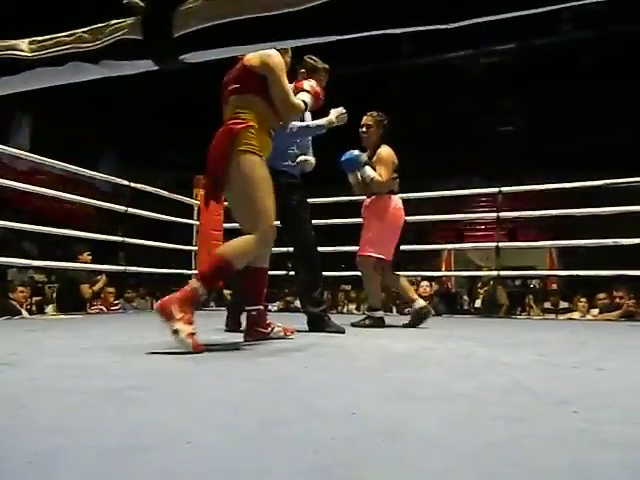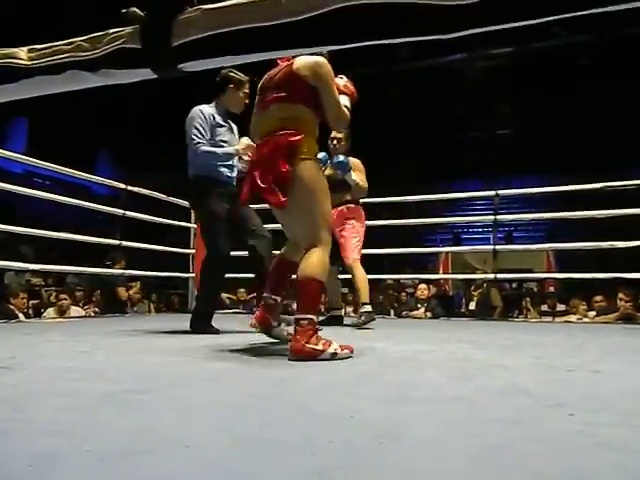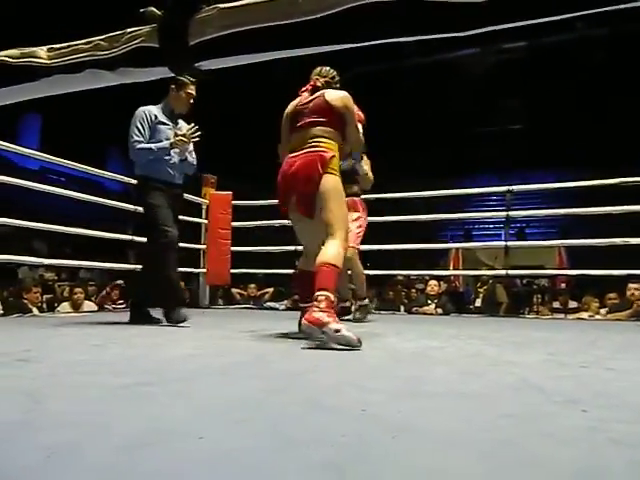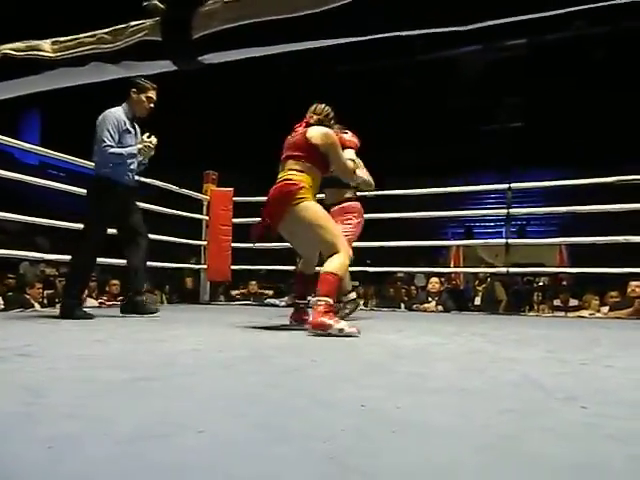
dt=0.5s
person 1, frame 1
left shoulder: (239, 71)
right shoulder: (269, 56)
right elbow: (290, 109)
right wrist: (308, 95)
left hip: (233, 147)
right hip: (245, 146)
left knee: (265, 239)
right knee: (260, 235)
left ankle: (257, 322)
right ankle: (181, 301)
person 1, frame 2
left shoulder: (269, 78)
right shoulder: (316, 63)
left elbow: (257, 132)
right elbow: (339, 123)
right wrist: (345, 96)
left hip: (265, 160)
right hip: (295, 156)
left knee: (299, 239)
right knee: (317, 241)
left ankle: (268, 312)
right ankle: (304, 335)
person 1, frame 3
left shoulder: (293, 106)
right shoulder: (341, 97)
left elbow: (283, 153)
right elbow: (356, 148)
right wrist: (356, 123)
left hip: (291, 172)
right hip: (319, 168)
left knee: (310, 248)
right knee: (335, 239)
left ankle: (309, 311)
right ankle: (322, 310)
person 1, frame 4
left shoulder: (293, 137)
right shoulder: (325, 134)
right elbow: (348, 175)
right wrist: (349, 148)
left hip: (279, 200)
right hip: (296, 198)
left knee: (310, 255)
right knee: (341, 251)
left ankle: (300, 307)
right ankle: (323, 314)
person 2, frame 1
left shoulder: (306, 115)
right elbow: (283, 131)
left wrist: (309, 160)
right wrist: (325, 123)
left hip: (292, 183)
right hip: (267, 178)
left knee: (306, 244)
left ankle: (317, 314)
right ankle: (236, 311)
person 2, frame 2
left shoulder: (231, 125)
right shoulder: (202, 113)
right elbow: (198, 152)
left wrist: (244, 159)
right wrist: (235, 151)
left hip: (231, 191)
right hip: (209, 190)
left knee: (261, 240)
right knee: (219, 252)
right ankle: (201, 318)
person 2, frame 3
left shoulder: (184, 127)
right shoulder: (147, 114)
left elbow: (190, 169)
right elbow: (136, 150)
left wrist: (184, 151)
right wrist: (168, 145)
left hip: (174, 191)
right hip: (152, 187)
left knee: (157, 248)
right knee: (168, 238)
left ankle: (140, 307)
right ankle: (172, 303)
person 2, frame 4
left shoulder: (135, 127)
right shoulder: (113, 116)
right elbow: (105, 153)
left wrist: (145, 155)
right wrist: (137, 150)
left hip: (126, 192)
right hip: (107, 189)
left knee: (138, 240)
right knee: (91, 243)
left ankle: (134, 298)
right ankle: (71, 303)
person 3, frame 1
left shoulder: (383, 152)
right shoulder: (366, 155)
left elbow: (382, 185)
right elbow: (360, 190)
left wrist: (363, 167)
right wrist: (352, 171)
left hip: (383, 208)
right hip: (378, 210)
left knee: (365, 261)
right knee: (382, 268)
left ankle: (375, 314)
right ankle: (418, 305)
person 3, frame 2
left shoulder: (354, 163)
right shoulder: (324, 165)
left elbow: (362, 192)
left wrist: (348, 173)
left hip: (350, 215)
right hip: (330, 217)
left knee: (351, 261)
right knee: (329, 267)
left ankle: (366, 309)
person 3, frame 3
left shoulder: (359, 157)
left elbow: (368, 183)
left wrist: (358, 161)
left hip: (353, 207)
left knee: (349, 253)
left ankle: (362, 302)
right ankle: (344, 303)
person 3, frame 4
left shoulder: (350, 159)
left elbow: (370, 186)
left hip: (350, 211)
right hip: (334, 214)
left ankle: (349, 298)
right ankle: (338, 301)
